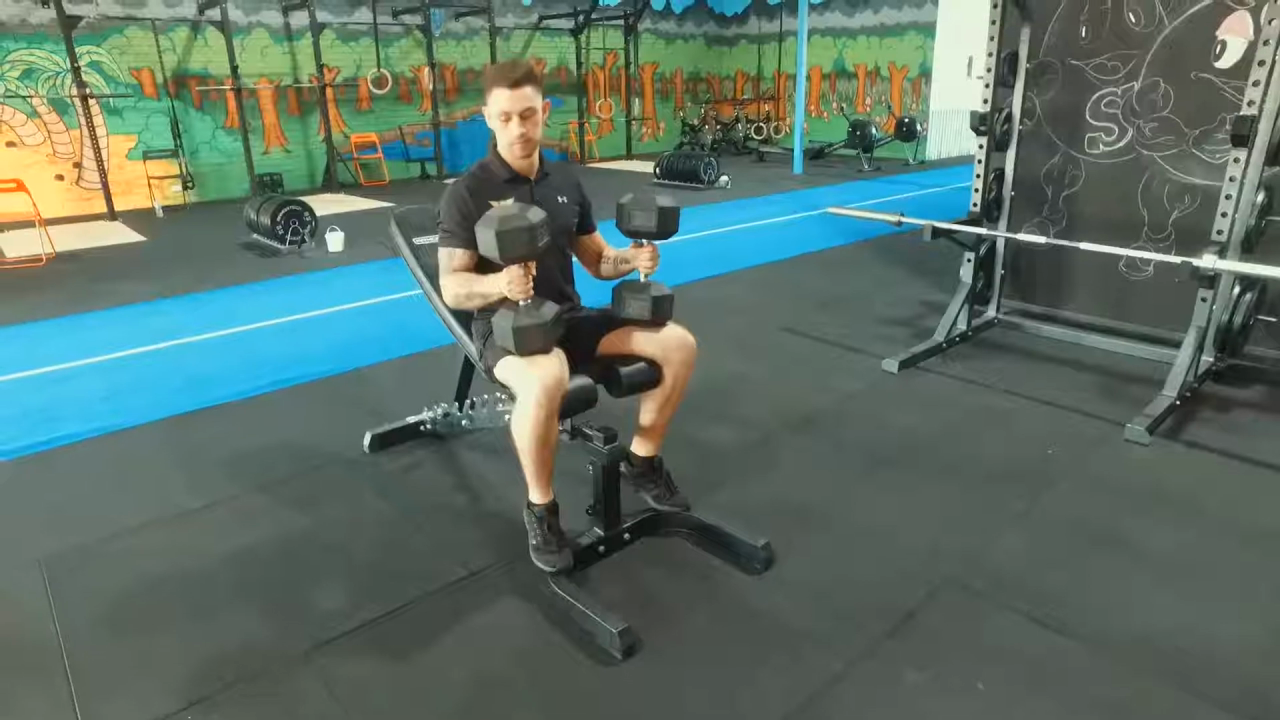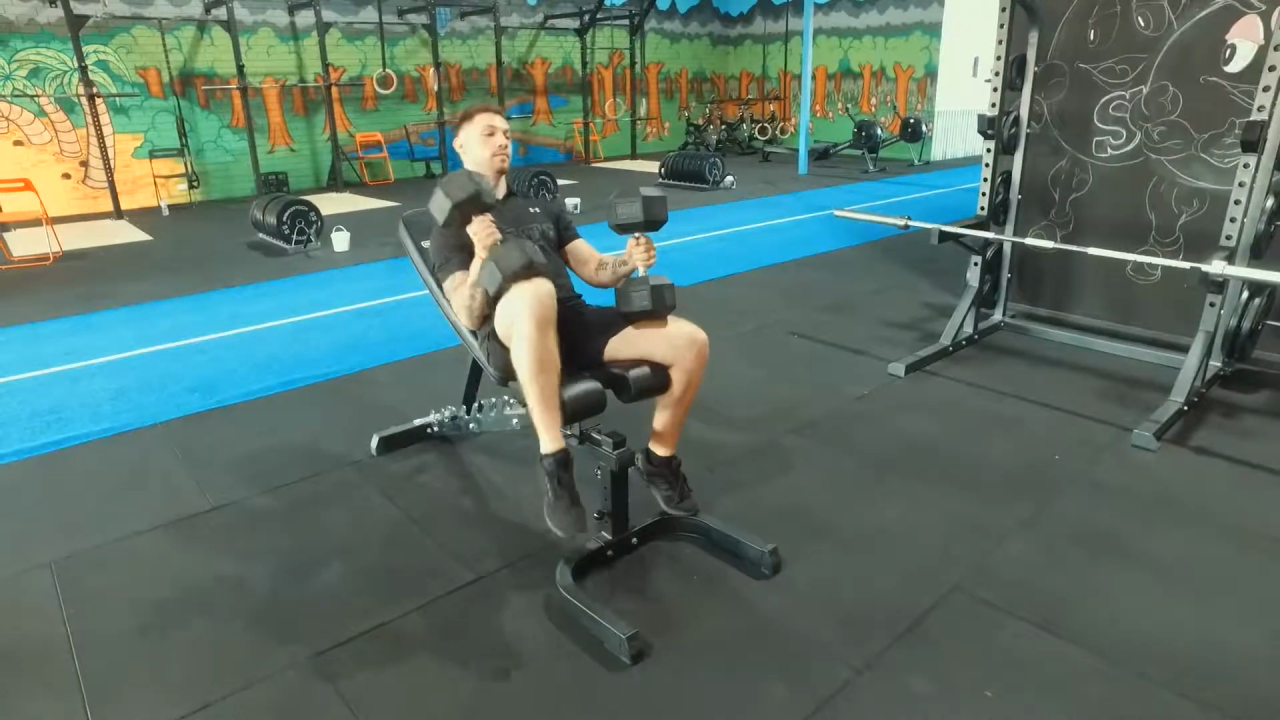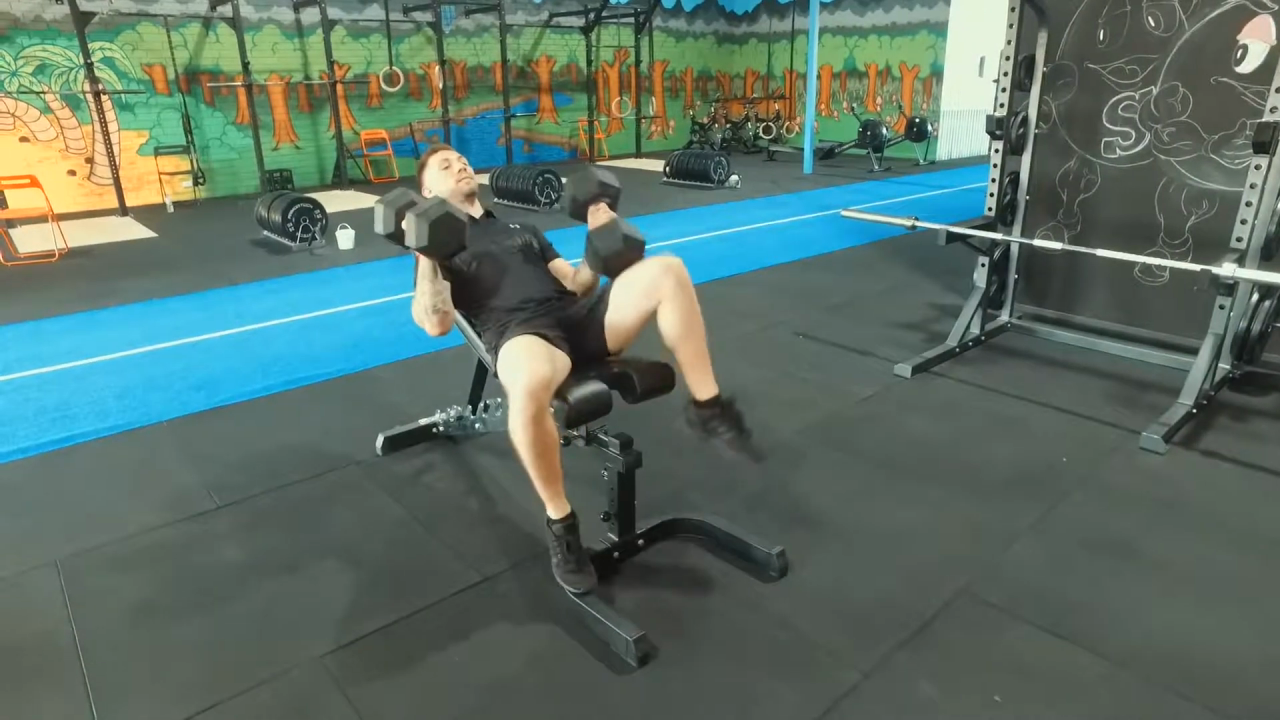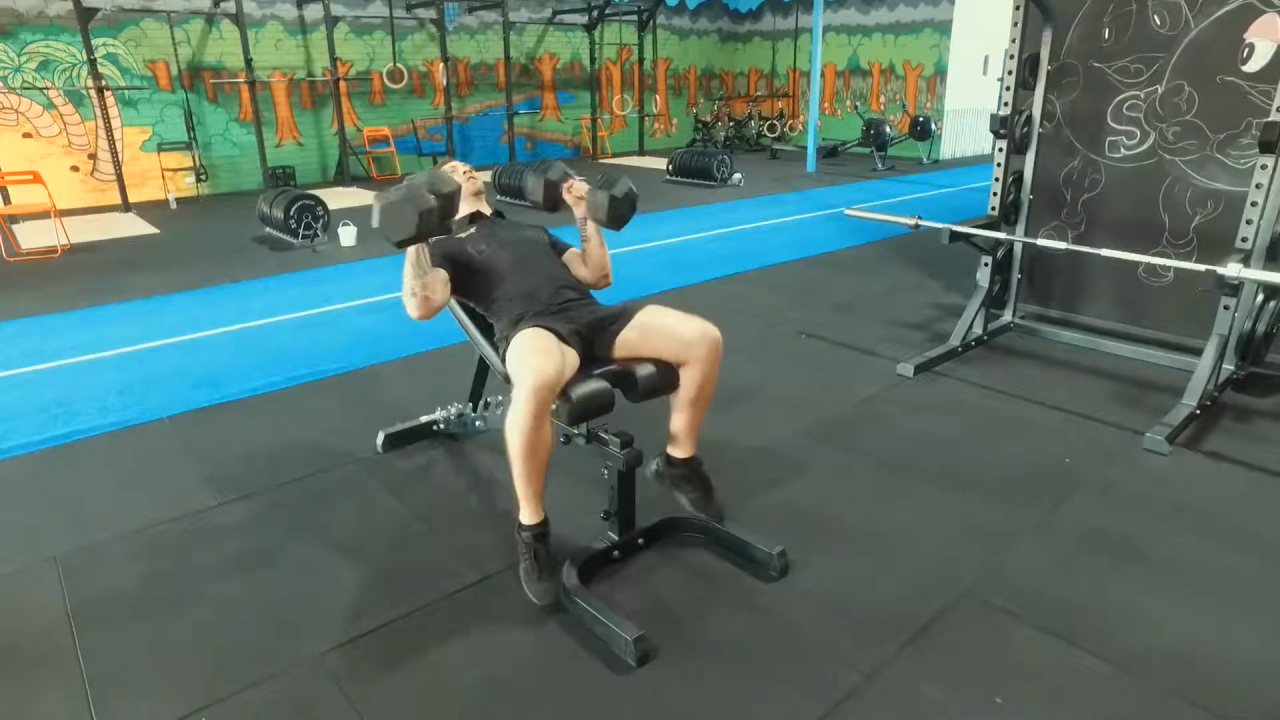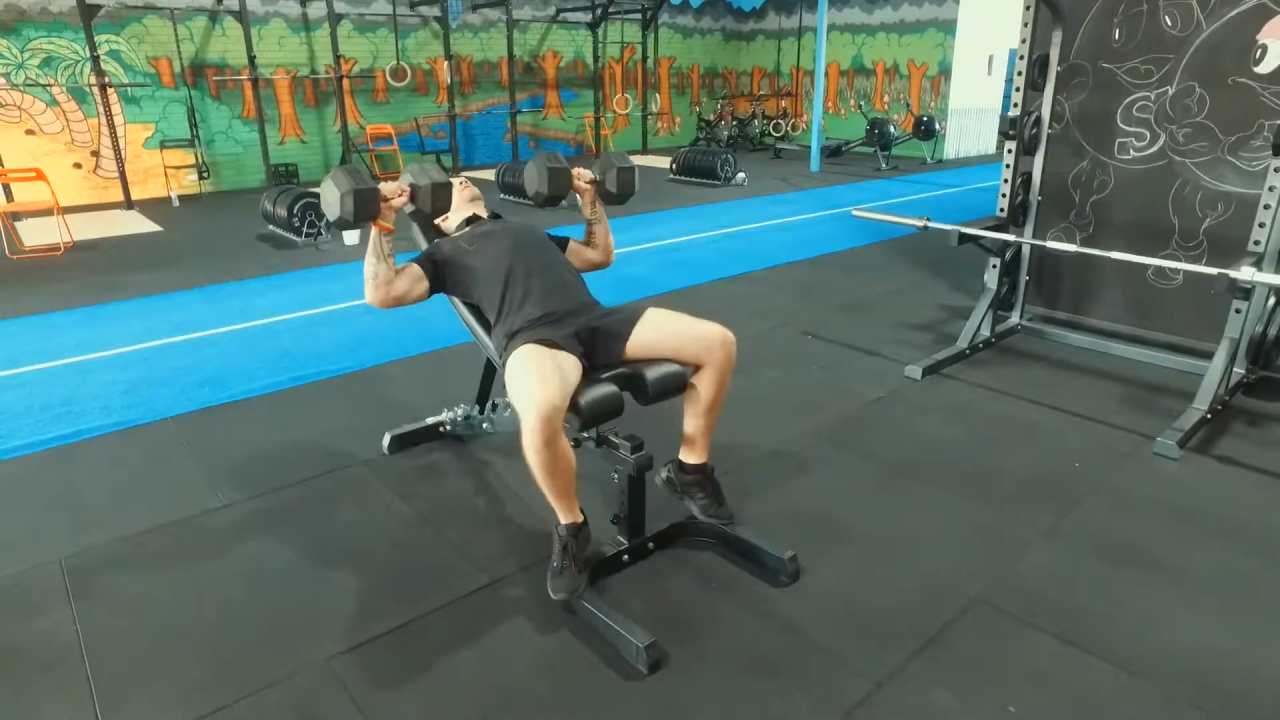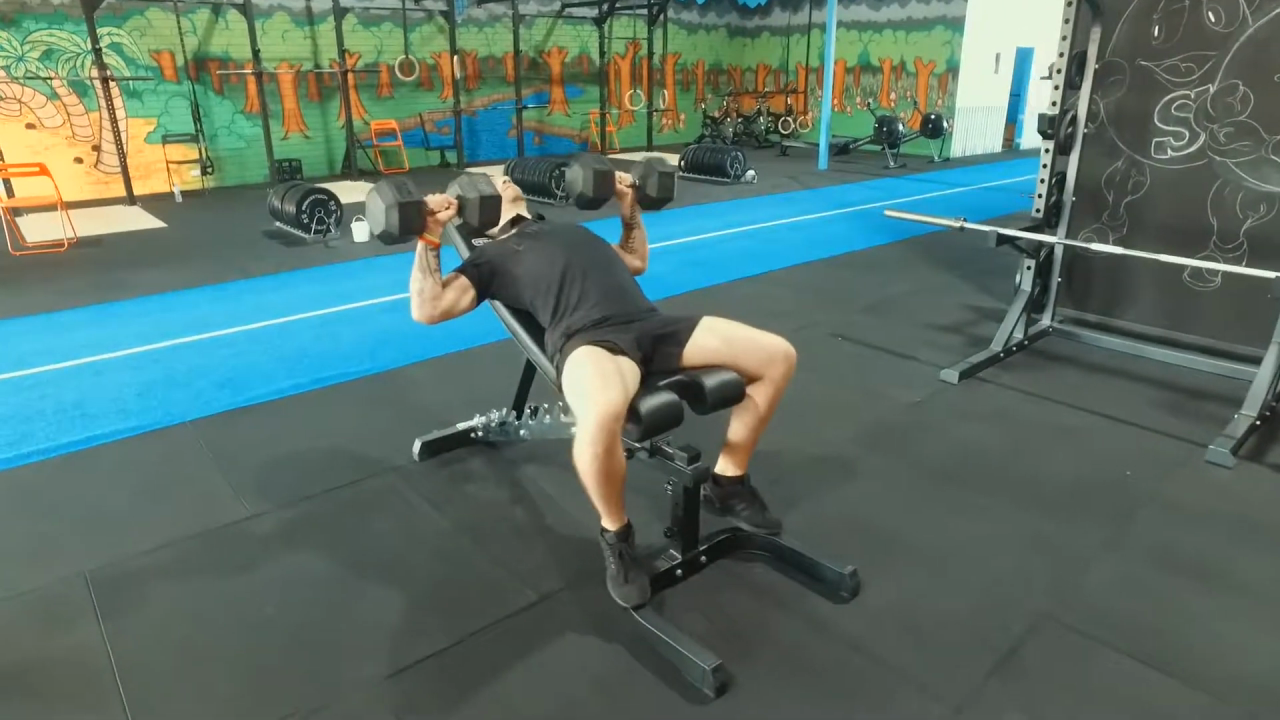
dt=0.7s
person 1, frame 1
left shoulder: (566, 183)
right shoulder: (467, 193)
left elbow: (596, 259)
right elbow: (452, 287)
left wrist: (633, 259)
right wrist: (499, 284)
left hip: (569, 317)
left knee: (678, 344)
right knee: (546, 379)
left ankle: (642, 462)
right ankle: (541, 509)
person 1, frame 2
left shoulder: (543, 207)
right shoulder: (453, 226)
left elbow: (594, 269)
right elbow: (469, 314)
left wrist: (630, 260)
right wrist: (481, 254)
left hip: (576, 319)
right hip: (512, 326)
left knee: (691, 342)
right knee: (534, 294)
left ankle: (658, 459)
right ankle: (554, 463)
person 1, frame 3
left shoulder: (522, 230)
left elbow: (576, 284)
right elbow: (435, 323)
right wrist: (425, 252)
left hip: (580, 320)
right hip: (521, 334)
left knee: (666, 272)
right knee: (530, 388)
left ankle: (708, 407)
right ankle: (561, 524)
person 1, frame 4
left shoulder: (532, 231)
right shoulder: (448, 247)
left elbow: (598, 276)
right elbow: (421, 306)
left wrist: (584, 215)
left hip: (592, 316)
right hip: (533, 328)
left knee: (704, 340)
right knee: (537, 383)
left ankle: (678, 462)
right ankle: (531, 528)
person 1, frame 5
left shoulder: (530, 230)
right shoulder: (445, 253)
left elbow: (601, 255)
right elbow: (381, 293)
left wrist: (589, 199)
right wrist: (384, 221)
left hip: (597, 319)
right hip: (534, 335)
left knee: (718, 343)
right knee: (542, 412)
left ankle: (689, 470)
right ankle: (570, 527)
person 1, frame 6
left shoulder: (570, 229)
right shoulder: (491, 256)
left elbow: (636, 262)
right elbow: (427, 308)
left wrist: (628, 205)
right wrist: (431, 234)
left hip: (652, 323)
right hip: (588, 337)
left knee: (778, 357)
right knee: (602, 414)
left ankle: (728, 481)
right ankle: (616, 535)
